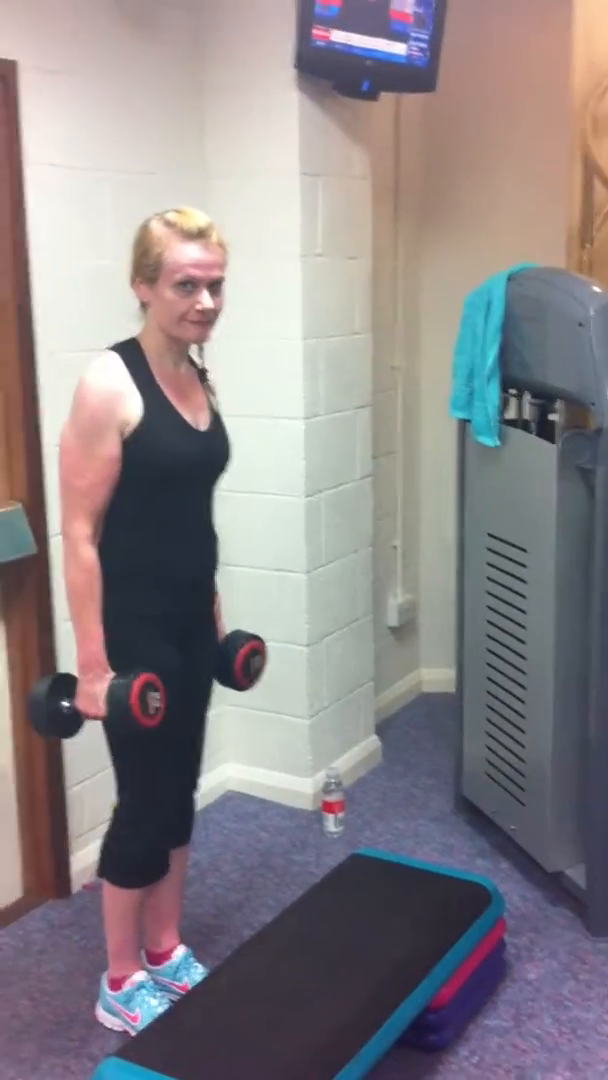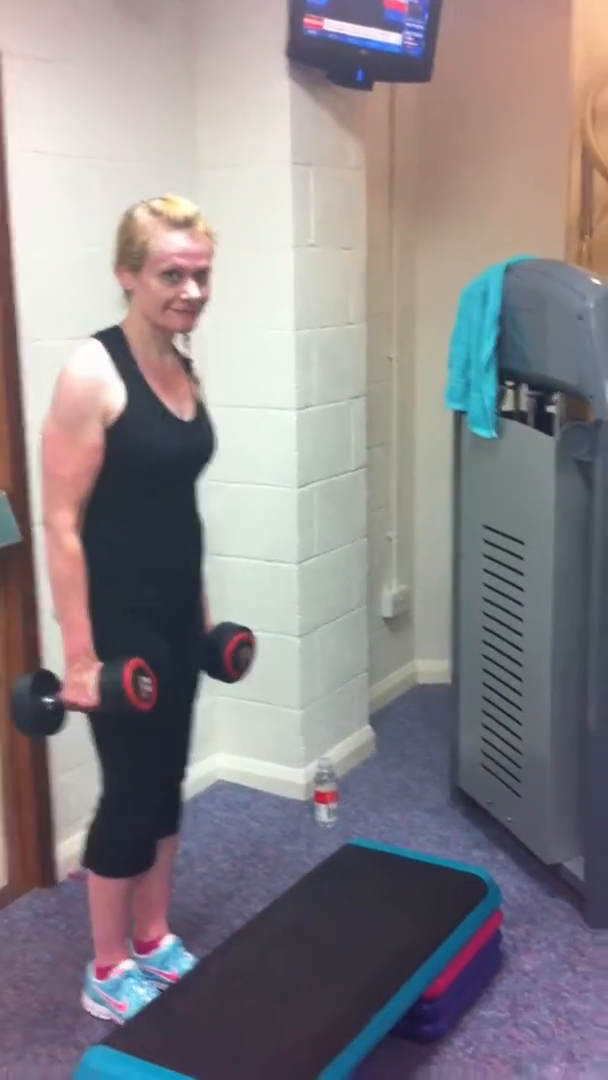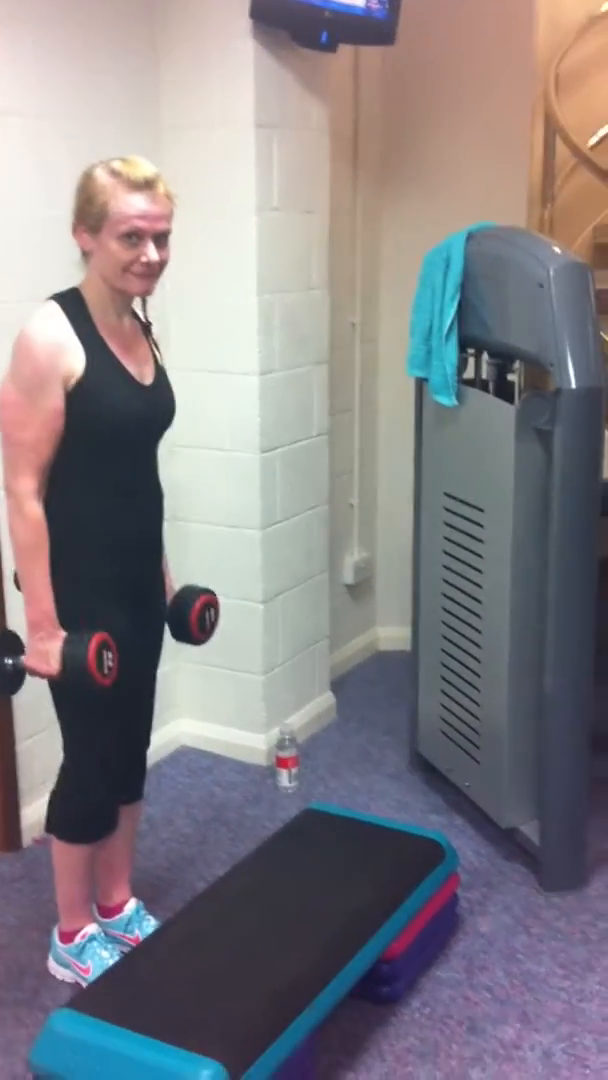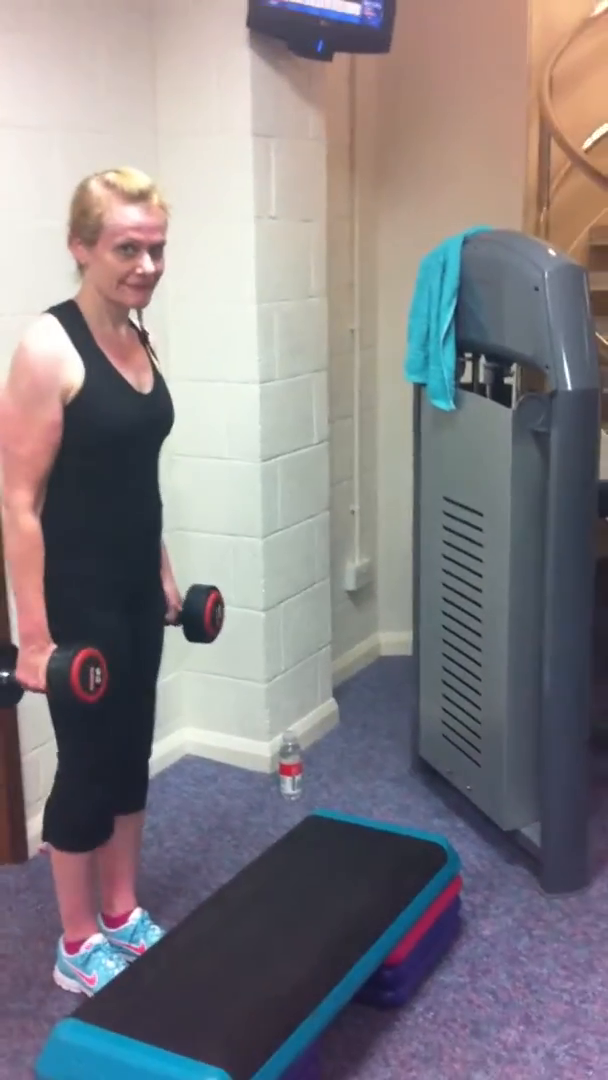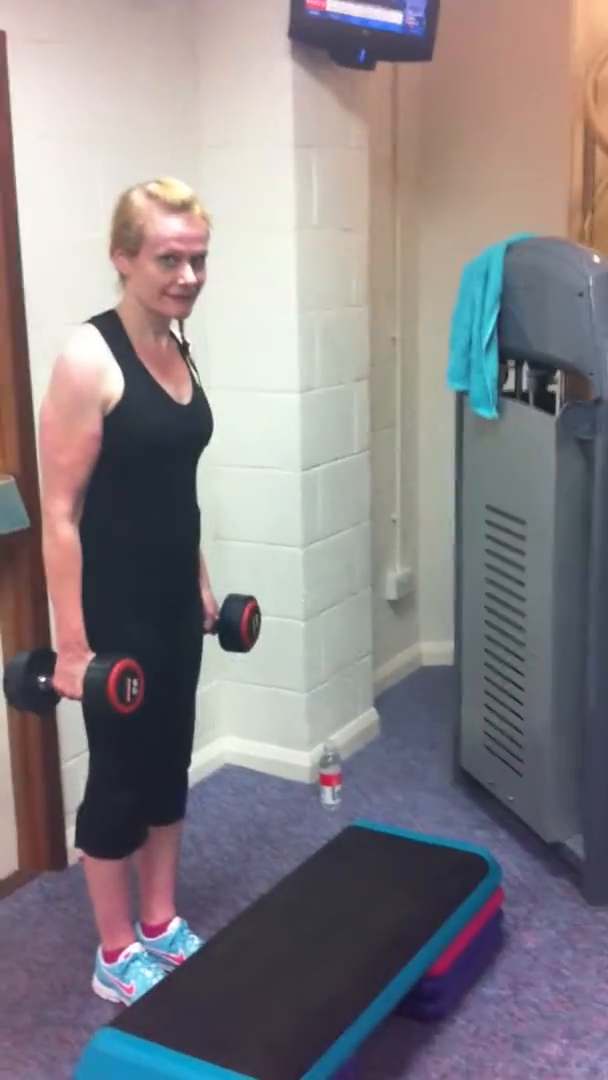
dt=0.3s
person 1, frame 1
left shoulder: (197, 377)
right shoulder: (109, 385)
right elbow: (79, 533)
right wrist: (92, 662)
left hip: (190, 620)
right hip: (133, 627)
left knee: (178, 790)
right knee: (144, 800)
left ankle: (167, 953)
right ankle: (121, 984)
person 1, frame 2
left shoulder: (182, 367)
right shoulder: (92, 374)
right elbow: (63, 523)
right wrist: (78, 653)
left hip: (178, 611)
right hip: (118, 618)
left knee: (165, 780)
right knee: (131, 789)
left ankle: (154, 942)
right ankle: (107, 972)
person 1, frame 3
left shoulder: (141, 330)
left wrist: (164, 573)
left hip: (138, 579)
right hip: (81, 586)
left knee: (129, 747)
right knee: (92, 757)
left ankle: (118, 908)
right ankle: (71, 938)
person 1, frame 4
left shoulder: (138, 338)
left wrist: (165, 574)
left hip: (135, 589)
right hip: (77, 597)
left knee: (131, 755)
right knee: (88, 766)
left ankle: (123, 917)
right ankle: (78, 946)
person 1, frame 5
left shoulder: (177, 349)
right shoulder: (88, 359)
right elbow: (59, 511)
left wrist: (202, 583)
right wrist: (71, 642)
left hip: (173, 599)
right hip: (114, 607)
left knee: (169, 762)
right knee: (119, 774)
left ankle: (162, 926)
right ankle: (116, 954)
